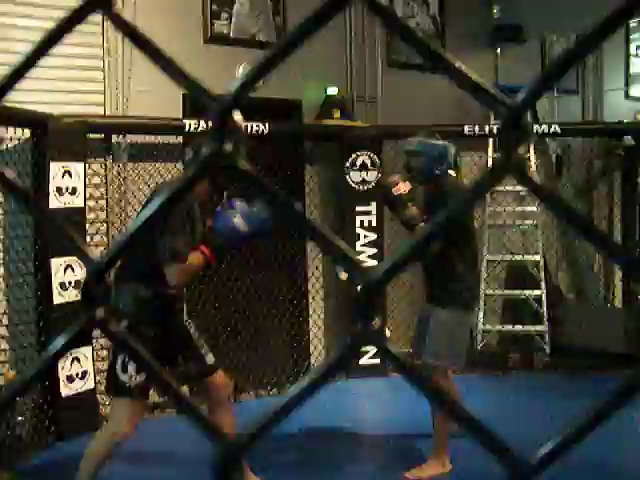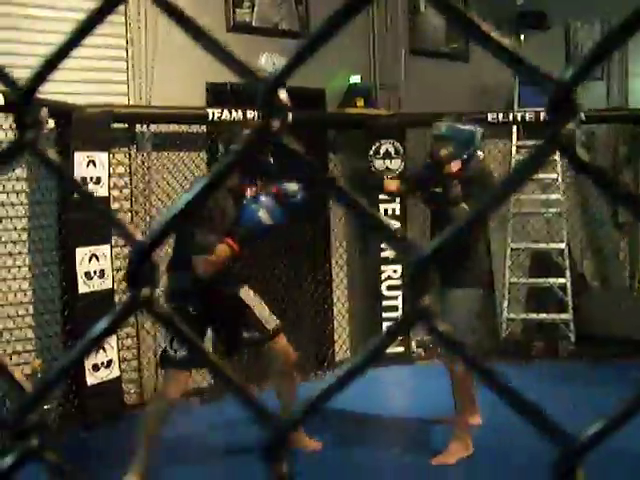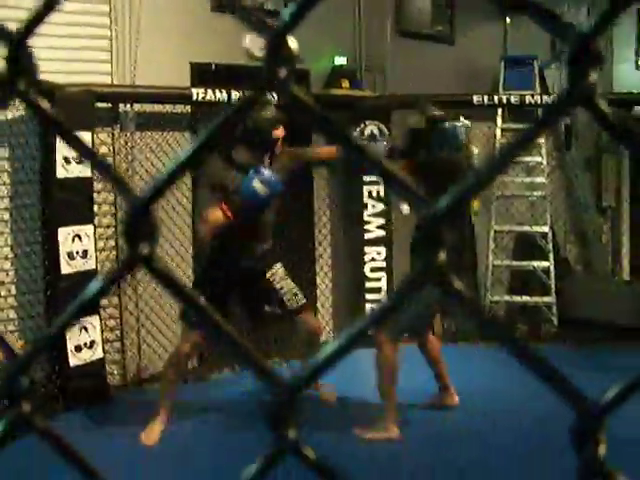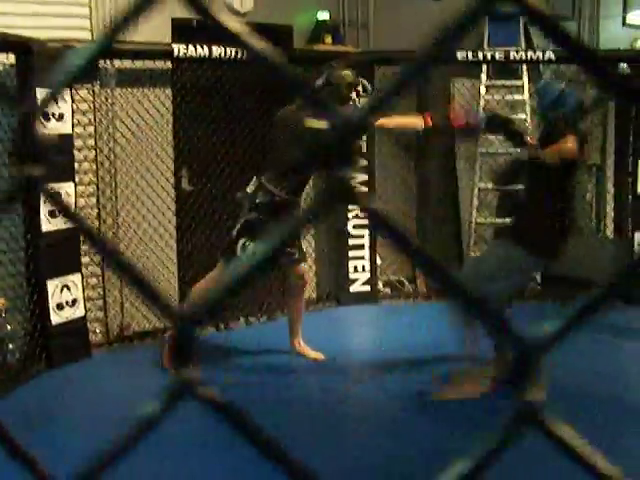
dt=0.4s
person 1, frame 1
left shoulder: (452, 191)
right shoulder: (434, 190)
left elbow: (432, 243)
right elbow: (422, 233)
left wrist: (404, 206)
right wrist: (401, 204)
left hip: (455, 293)
right hip: (439, 290)
left knee: (437, 369)
right knee: (424, 356)
right ankle: (446, 424)
person 1, frame 2
left shoulder: (478, 174)
right shoulder: (438, 172)
right elbow: (398, 185)
left wrist: (452, 186)
left hip: (465, 276)
right hip: (446, 271)
left knee: (450, 349)
left ankle: (461, 439)
right ankle: (470, 411)
person 1, frame 3
left shoulder: (445, 160)
right shoulder: (462, 160)
left elbow: (397, 172)
left hip: (436, 266)
right hip: (451, 264)
left knee: (385, 334)
right knee: (421, 327)
left ankle: (388, 422)
right ankle: (446, 392)
person 1, frame 4
left shoulder: (564, 126)
right shoulder: (557, 131)
left elbow: (568, 150)
left wrist: (532, 159)
left hip: (533, 237)
right hip: (536, 233)
left knee: (473, 291)
left ankle: (476, 378)
right ankle: (500, 367)
person 2, frame 1
left shoulder: (199, 199)
right elbow: (176, 277)
left wrist: (240, 221)
right wrist: (217, 242)
left hip: (167, 311)
right hip: (138, 312)
left knee: (220, 389)
right knee: (124, 424)
person 2, frame 2
left shoulder: (238, 185)
right shoulder: (207, 196)
left elbow: (257, 192)
right elbow: (205, 266)
left wrist: (281, 195)
right wrist: (243, 234)
left hip: (228, 288)
right hip: (190, 297)
left knee: (285, 356)
right knee: (172, 391)
left ankle: (291, 433)
person 2, frame 3
left shoulder: (281, 156)
right shoulder: (216, 170)
left elbow: (320, 153)
right elbow: (205, 232)
left wrist: (344, 150)
right wrist: (238, 203)
left hip: (261, 262)
right hip: (220, 265)
left knee: (310, 327)
right knee: (188, 345)
left ankle: (310, 382)
right ankle: (161, 415)
person 2, frame 4
left shoulder: (294, 112)
right elbow: (379, 123)
left hip: (280, 206)
right hip: (266, 205)
left knee: (298, 276)
right knee: (223, 276)
left ankle: (296, 341)
right ankle: (174, 336)
